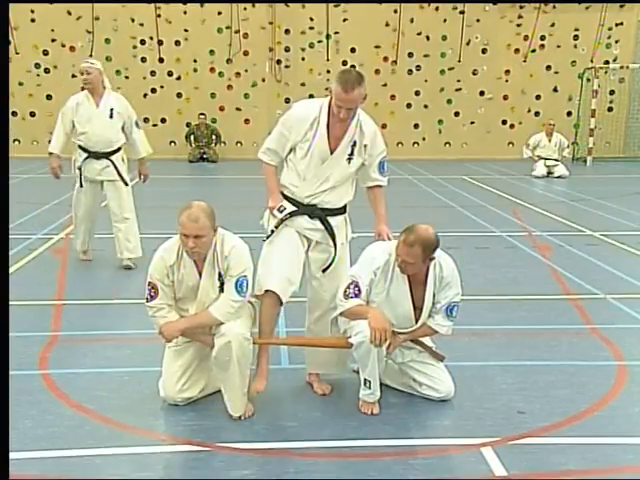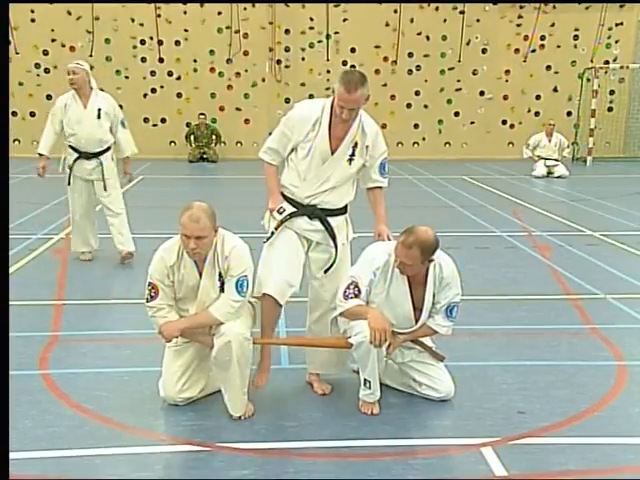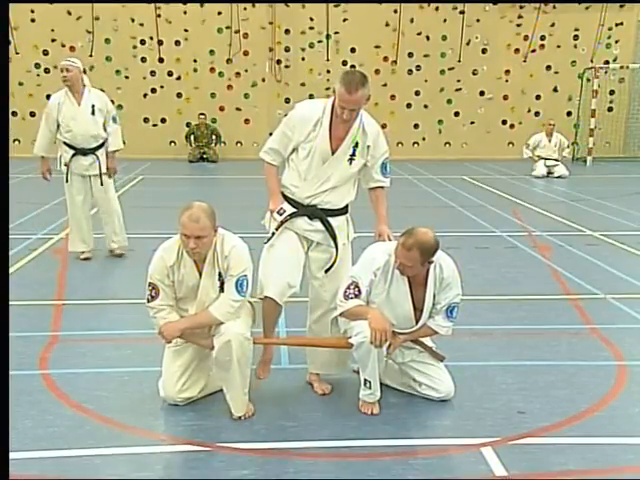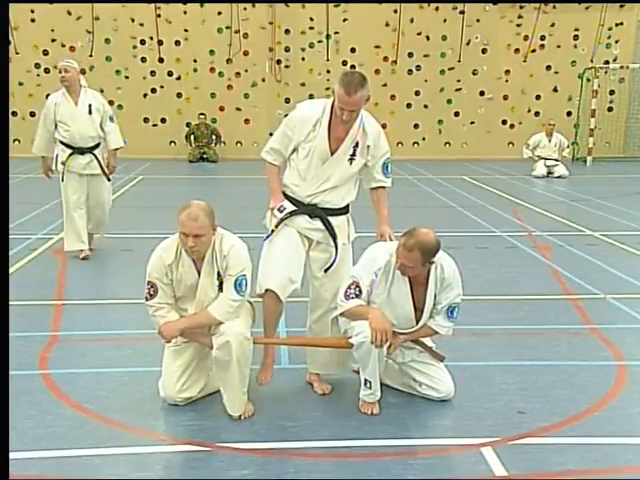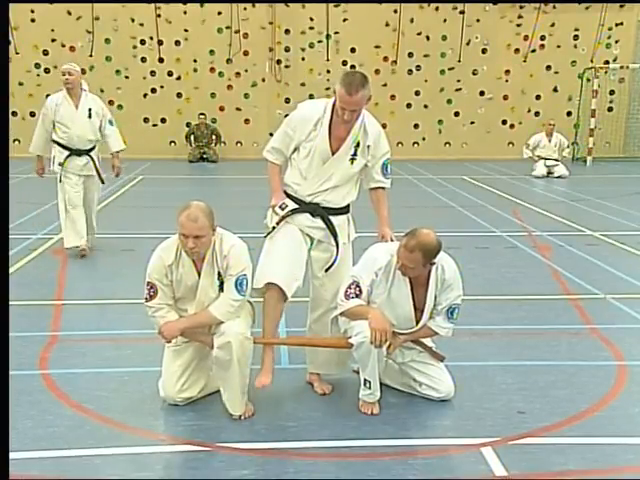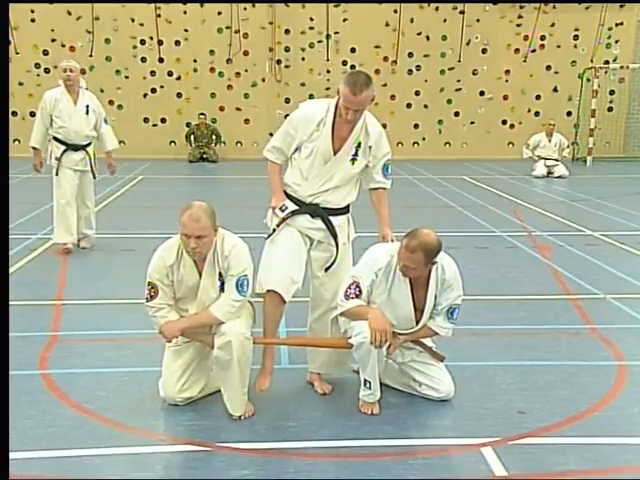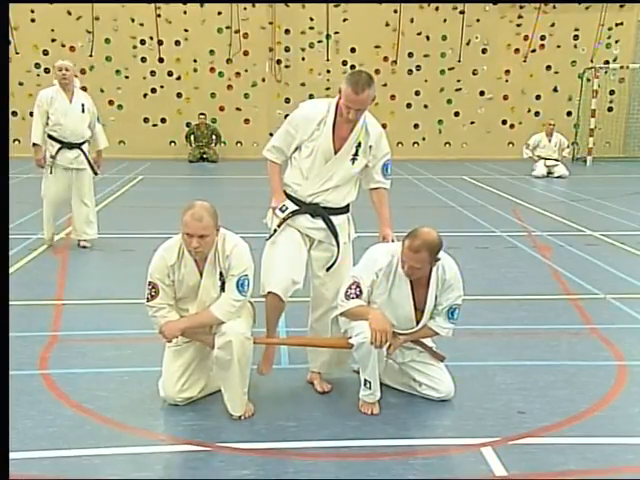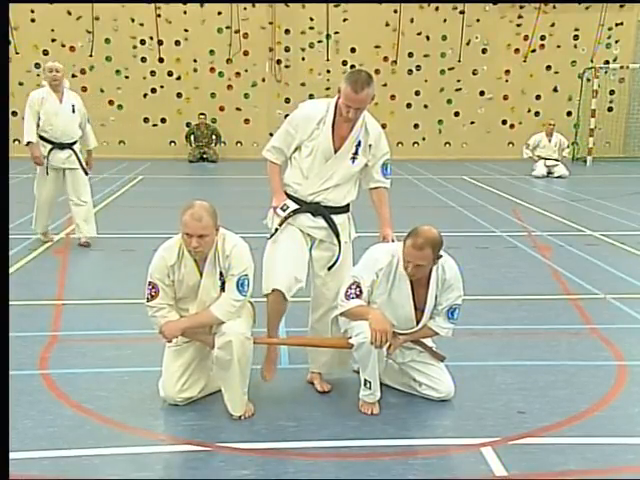
dt=0.2s
person 1, frame 1
left shoulder: (369, 132)
right shoulder: (301, 113)
left elbow: (374, 179)
right elbow: (269, 155)
left wrist: (381, 222)
right wrist: (274, 196)
left hip: (332, 222)
right hip: (290, 213)
left knee: (327, 299)
right knee: (274, 283)
left ankle: (316, 370)
right ankle: (262, 363)
person 1, frame 2
left shoulder: (370, 133)
right shoulder: (303, 113)
left elbow: (374, 180)
right elbow: (270, 154)
left wrist: (381, 222)
right wrist: (274, 196)
left hip: (332, 222)
right hip: (290, 213)
left knee: (328, 298)
right knee: (274, 284)
left ankle: (317, 370)
right ankle: (265, 356)
person 1, frame 3
left shoulder: (371, 133)
right shoulder: (304, 114)
left elbow: (376, 180)
right elbow: (271, 155)
left wrist: (381, 222)
right wrist: (274, 197)
left hip: (333, 222)
right hip: (290, 214)
left knee: (328, 298)
right knee: (274, 285)
left ankle: (317, 370)
right ankle: (267, 349)
person 1, frame 4
left shoulder: (372, 133)
right shoulder: (304, 114)
left elbow: (377, 180)
right elbow: (273, 155)
left wrist: (383, 223)
right wrist: (276, 197)
left hip: (334, 221)
right hip: (292, 212)
left knee: (329, 298)
right knee: (274, 281)
left ankle: (316, 370)
right ankle: (268, 356)
person 1, frame 5
left shoulder: (373, 133)
right shoulder: (306, 114)
left elbow: (377, 181)
right elbow: (274, 154)
left wrist: (384, 224)
right wrist: (277, 194)
left hip: (335, 220)
right hip: (293, 210)
left knee: (330, 298)
right knee: (276, 279)
left ankle: (317, 369)
right ankle: (268, 356)
person 1, frame 6
left shoulder: (374, 134)
right shoulder: (309, 113)
left elbow: (377, 182)
right elbow: (275, 153)
left wrist: (385, 225)
right wrist: (277, 195)
left hip: (335, 220)
right hip: (293, 211)
left knee: (329, 298)
right knee: (277, 282)
left ankle: (318, 369)
right ankle: (268, 356)
person 1, frame 7
left shoulder: (374, 134)
right shoulder: (308, 113)
left elbow: (377, 182)
right elbow: (274, 153)
left wrist: (385, 226)
right wrist: (277, 195)
left hip: (335, 220)
right hip: (292, 211)
left knee: (330, 297)
right knee: (278, 283)
left ankle: (318, 368)
right ankle: (269, 341)
person 1, frame 8
left shoulder: (373, 134)
right shoulder: (308, 113)
left elbow: (377, 181)
right elbow: (274, 153)
left wrist: (385, 226)
right wrist: (278, 195)
left hip: (335, 220)
right hip: (294, 211)
left knee: (330, 297)
right knee: (280, 283)
left ankle: (318, 368)
right ankle: (270, 352)
person 2, frame 1
left shoulder: (235, 250)
right shoulder: (165, 256)
left elbow: (231, 306)
right elbow: (159, 310)
left wrist: (182, 325)
right wrist: (207, 340)
left hip: (228, 314)
right hip: (186, 329)
left knee: (233, 337)
right knee: (173, 395)
left ankle: (238, 399)
right ankle: (220, 370)
person 2, frame 2
left shoulder: (236, 250)
right shoulder: (165, 256)
left elbow: (231, 305)
right elbow: (159, 310)
left wrist: (182, 324)
right wrist: (207, 341)
left hip: (228, 315)
right hip: (186, 329)
left knee: (234, 337)
right knee: (174, 394)
left ankle: (239, 399)
right ankle: (218, 368)
person 2, frame 3
left shoulder: (235, 249)
right shoulder: (164, 256)
left elbow: (231, 305)
right elbow: (160, 311)
left wrist: (182, 324)
right wrist: (206, 342)
left hip: (228, 314)
right hip: (185, 329)
left knee: (234, 336)
right knee: (174, 395)
left ankle: (239, 399)
right ankle: (219, 368)
person 2, frame 4
left shoulder: (233, 249)
right shoulder: (163, 255)
left elbow: (229, 305)
right elbow: (159, 308)
left wrist: (181, 324)
right wrist: (206, 341)
left hip: (227, 314)
right hip: (185, 328)
left knee: (234, 336)
right knee: (174, 395)
left ankle: (238, 399)
right ankle: (220, 368)
person 2, frame 5
left shoulder: (233, 249)
right shoulder: (163, 255)
left elbow: (230, 304)
right elbow: (158, 309)
left wrist: (181, 324)
right wrist: (207, 340)
left hip: (227, 314)
right hip: (186, 328)
left knee: (234, 336)
right knee: (173, 394)
left ankle: (238, 398)
right ankle: (220, 368)
person 2, frame 6
left shoulder: (235, 249)
right shoulder: (164, 256)
left elbow: (230, 305)
right elbow: (159, 309)
left wrist: (182, 324)
right wrist: (208, 339)
left hip: (228, 315)
right hip: (186, 328)
left knee: (234, 336)
right knee: (173, 394)
left ankle: (238, 399)
right ankle: (220, 370)
person 2, frame 7
left shoulder: (236, 249)
right shoulder: (165, 255)
left elbow: (231, 305)
right elbow: (159, 309)
left wrist: (182, 324)
right wrist: (208, 339)
left hip: (228, 315)
right hip: (186, 329)
left knee: (235, 336)
right knee: (173, 394)
left ankle: (238, 399)
right ankle: (219, 368)
person 2, frame 8
left shoulder: (236, 249)
right shoulder: (166, 255)
left elbow: (232, 304)
right elbow: (159, 309)
left wrist: (182, 324)
right wrist: (208, 339)
left hip: (227, 315)
right hip: (186, 328)
left knee: (234, 336)
right knee: (173, 394)
left ankle: (239, 399)
right ankle: (219, 369)
person 3, frame 1
left shoulder: (118, 101)
right shoulder: (75, 102)
left elbow: (134, 130)
right elbow: (62, 129)
left wrist: (142, 162)
right wrist: (55, 157)
left hip: (113, 163)
right hip: (86, 163)
left knee: (123, 210)
right knee: (83, 210)
left ankle: (129, 254)
right ankle: (84, 248)
person 3, frame 2
left shoulder: (106, 101)
right shoulder: (63, 103)
left elbow: (121, 131)
right elbow: (52, 131)
left wrist: (126, 161)
right wrist: (43, 158)
left hip: (103, 162)
right hip: (76, 162)
left knee: (114, 206)
right knee: (80, 209)
left ankle: (125, 247)
right ankle: (85, 247)
person 3, frame 3
left shoulder: (99, 97)
right shoulder: (56, 100)
left elbow: (112, 127)
right elbow: (48, 131)
left wrist: (112, 157)
right wrist: (44, 160)
left hip: (98, 158)
right hip: (72, 160)
left knee: (109, 204)
right knee: (78, 205)
left ankle: (116, 243)
right ankle: (83, 246)
person 3, frame 4
left shoulder: (95, 97)
right shoulder: (54, 100)
left elbow: (110, 126)
right elbow: (46, 131)
left wrist: (112, 155)
right wrist: (45, 159)
left hip: (95, 157)
right hip: (69, 158)
left knee: (101, 203)
right knee: (74, 203)
left ankle: (90, 234)
right ankle: (81, 246)
person 3, frame 5
left shoulder: (95, 102)
right shoulder: (53, 101)
left elbow: (109, 129)
right elbow: (43, 131)
left wrist: (115, 157)
right wrist: (39, 159)
left hip: (89, 159)
right hip: (65, 159)
left knee: (90, 202)
right knee: (71, 202)
left ankle: (86, 238)
right ankle: (78, 242)
person 3, frame 6
left shoulder: (91, 99)
right shoulder: (51, 96)
left elbow: (103, 127)
right elbow: (41, 126)
left wrist: (109, 155)
right wrist: (37, 154)
left hip: (85, 154)
right hip: (62, 154)
left knee: (86, 198)
right knee: (64, 197)
left ankle: (84, 235)
right ankle: (66, 239)
person 3, frame 7
left shoulder: (85, 98)
right shoulder: (46, 95)
left elbow: (95, 126)
right elbow: (38, 124)
left wrist: (99, 153)
right wrist: (38, 150)
left hip: (81, 153)
right hip: (56, 153)
left knee: (84, 196)
right knee: (52, 195)
left ankle: (84, 235)
right ankle: (49, 232)
person 3, frame 8
left shoulder: (74, 98)
right shoulder: (37, 96)
left elbow: (85, 125)
right elbow: (30, 123)
left wrist: (89, 153)
right wrist: (33, 147)
left hip: (72, 153)
right hip: (48, 153)
left knee: (82, 194)
right knee: (46, 196)
left ankle: (85, 234)
right ankle: (43, 229)
person 4, frame 1
left shoulder: (446, 269)
right shoulder: (377, 255)
left elbow: (441, 321)
right elbow: (345, 304)
left wrist: (402, 337)
right wrist: (372, 313)
left hip: (411, 339)
right hip: (371, 325)
left knee: (443, 390)
right knee: (367, 334)
left ankle: (377, 369)
right ankle: (369, 394)
person 4, frame 2
left shoulder: (446, 270)
right shoulder: (377, 256)
left elbow: (441, 321)
right elbow: (345, 304)
left wrist: (402, 337)
right wrist: (372, 313)
left hip: (411, 339)
right hip: (371, 325)
left knee: (443, 390)
right knee: (368, 335)
left ankle: (376, 370)
right ankle: (369, 394)
person 4, frame 3
left shoulder: (446, 270)
right shoulder: (377, 256)
left elbow: (442, 321)
right elbow: (345, 304)
left wrist: (402, 338)
right wrist: (372, 313)
left hip: (412, 339)
right hip: (370, 324)
left knee: (443, 390)
right knee: (368, 335)
left ankle: (378, 370)
right ankle: (369, 394)
person 4, frame 4
left shoulder: (447, 270)
right shoulder: (378, 255)
left elbow: (442, 321)
right elbow: (346, 303)
left wrist: (403, 337)
right wrist: (373, 313)
left hip: (412, 339)
right hip: (371, 324)
left knee: (443, 391)
right knee: (369, 335)
left ankle: (378, 369)
right ankle: (369, 394)
person 4, frame 5
left shoulder: (448, 271)
right shoulder: (379, 256)
left elbow: (442, 322)
right elbow: (345, 303)
left wrist: (403, 338)
right wrist: (373, 313)
left hip: (412, 339)
right hip: (371, 324)
left knee: (443, 391)
right knee: (368, 335)
left ankle: (378, 370)
right ankle: (369, 394)
person 4, frame 6
left shoulder: (448, 271)
right shoulder: (379, 256)
left elbow: (442, 322)
right elbow: (345, 303)
left wrist: (403, 338)
right wrist: (373, 313)
left hip: (412, 339)
right hip: (370, 324)
left knee: (443, 391)
right knee: (368, 335)
left ankle: (378, 370)
right ankle: (369, 394)
person 4, frame 7
left shoulder: (449, 271)
right shoulder: (379, 257)
left elbow: (442, 322)
right elbow: (346, 304)
left wrist: (403, 338)
right wrist: (373, 313)
left hip: (412, 340)
right hip: (370, 324)
left knee: (443, 390)
right knee: (368, 335)
left ankle: (378, 369)
right ankle: (369, 394)
person 4, frame 8
left shoulder: (449, 272)
right shoulder: (379, 257)
left elbow: (442, 322)
right elbow: (346, 304)
left wrist: (403, 338)
right wrist: (374, 313)
left hip: (412, 341)
right hip: (371, 324)
left knee: (443, 391)
right knee: (368, 334)
left ankle: (378, 369)
right ankle: (369, 394)
